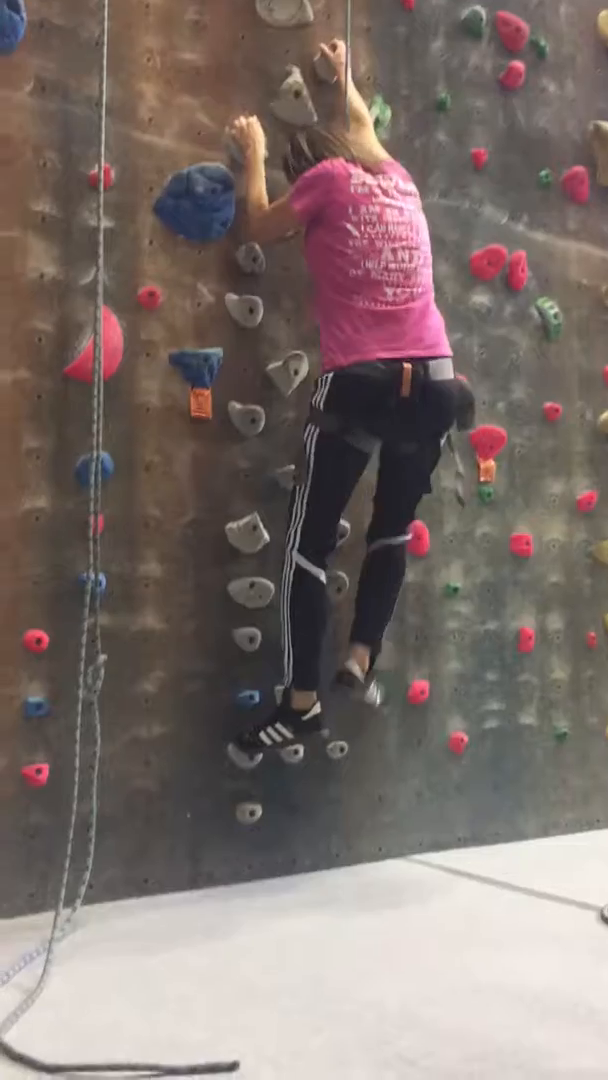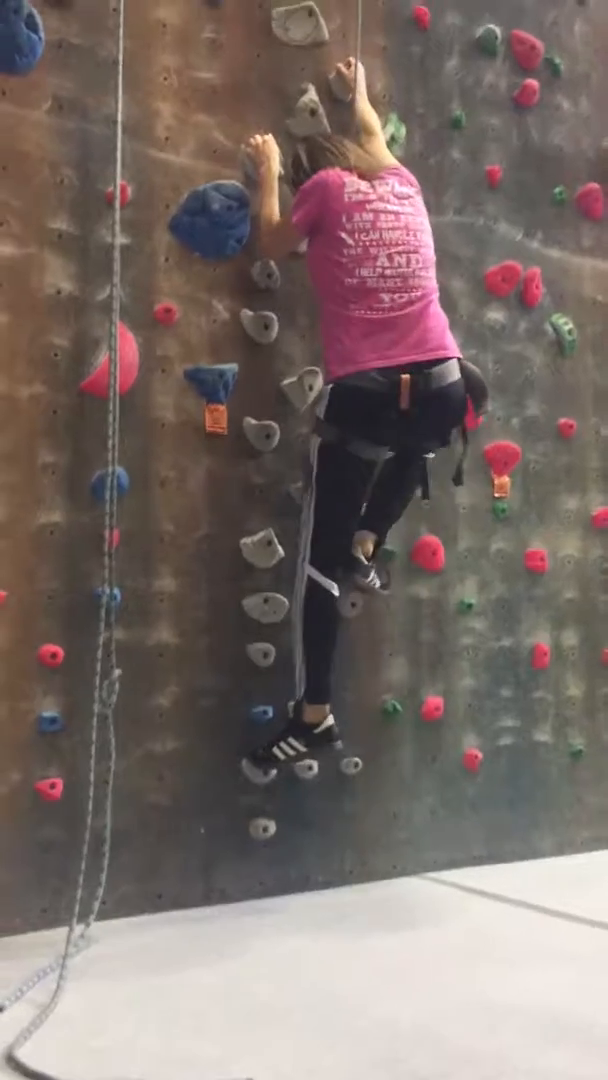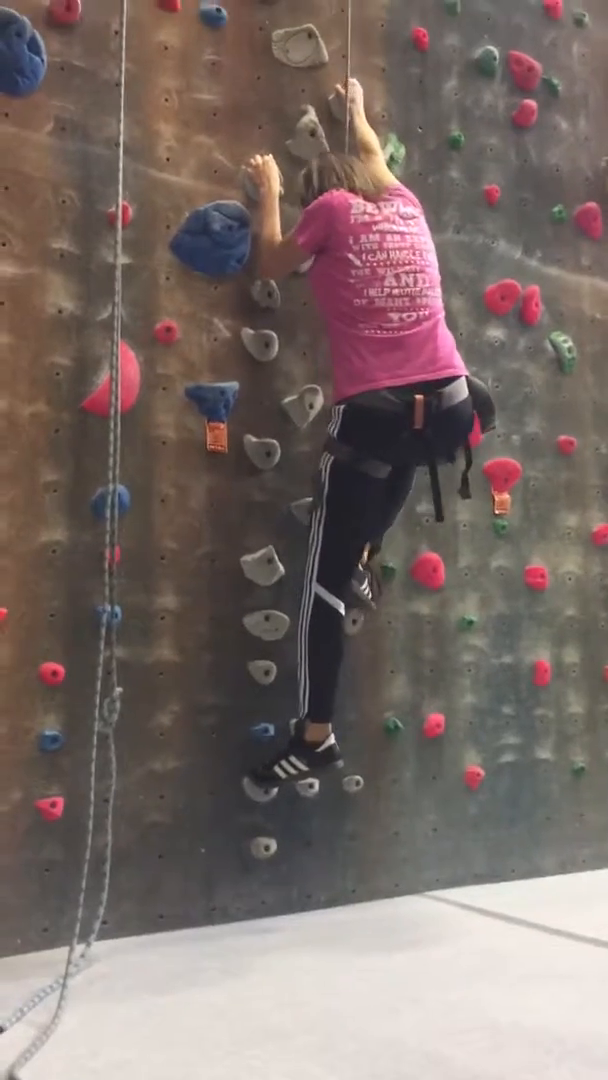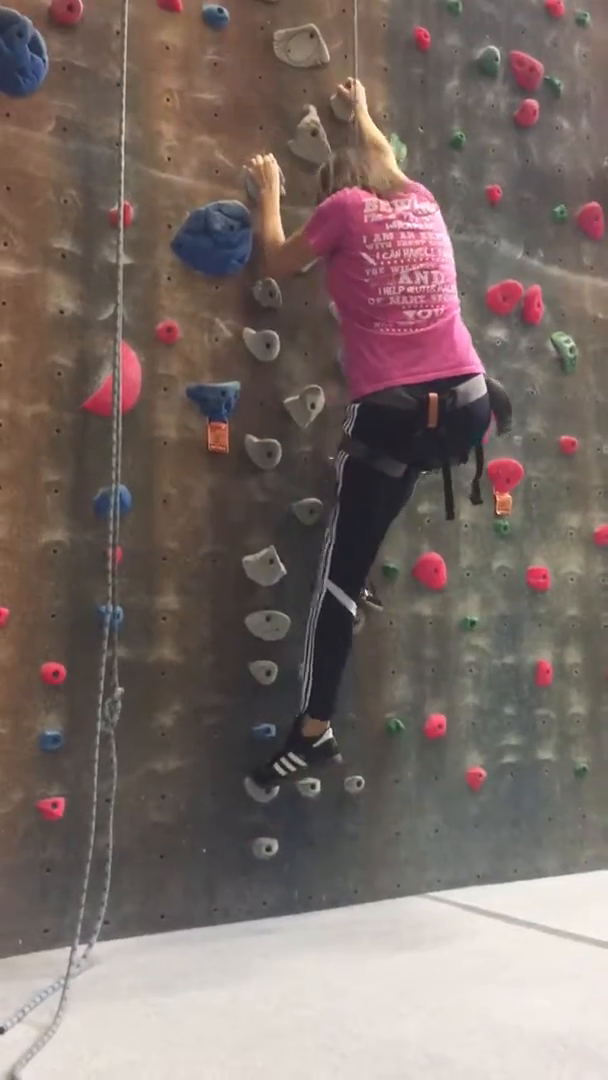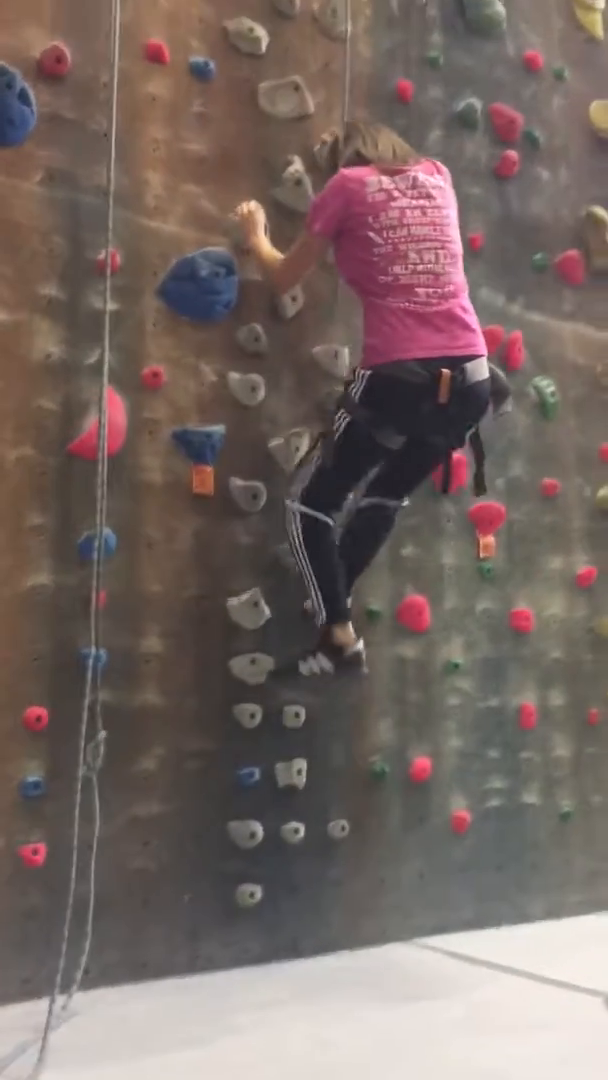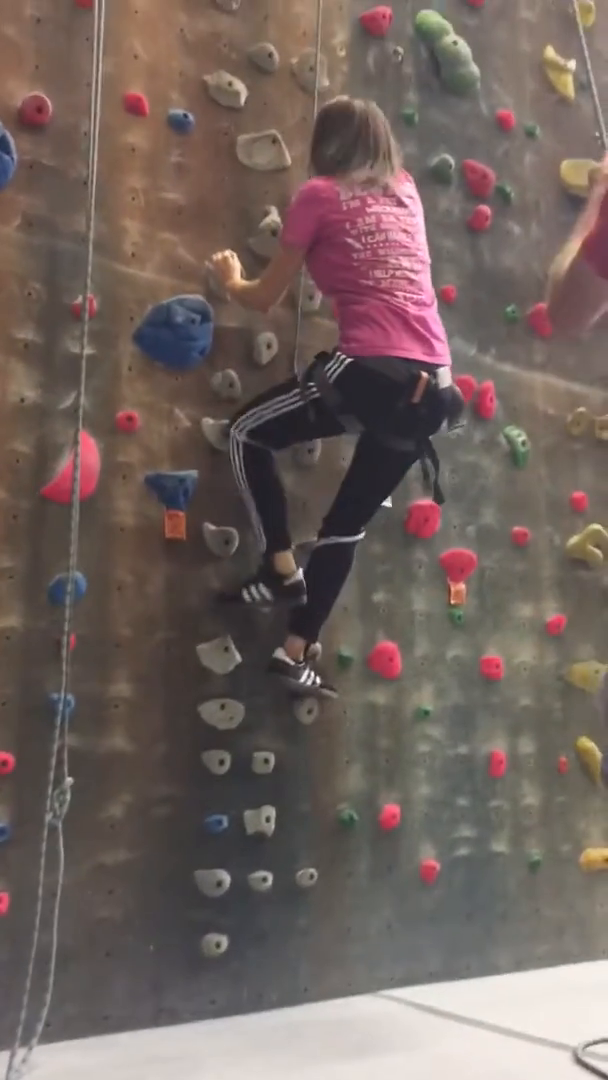
dt=0.4s
person 1, frame 1
left shoulder: (330, 179)
right shoulder: (400, 181)
left elbow: (260, 226)
right elbow: (362, 126)
left wrist: (254, 152)
right wrist: (344, 75)
left hip: (360, 384)
right hip: (432, 382)
left knee: (307, 546)
right knee: (393, 532)
left ankle: (300, 705)
right ankle: (361, 663)
person 1, frame 2
left shoulder: (325, 186)
right shoulder: (403, 183)
left elbow: (271, 243)
right elbow: (373, 136)
left wrist: (268, 171)
right wrist: (359, 88)
left hip: (363, 393)
right hip: (439, 386)
left knee: (318, 559)
right knee: (417, 444)
left ankle: (313, 717)
right ankle: (367, 545)
person 1, frame 3
left shoulder: (333, 208)
right shoulder: (406, 204)
left elbow: (272, 263)
right elbow: (373, 156)
left wrist: (269, 191)
right wrist: (356, 107)
left hip: (373, 412)
right hip: (448, 406)
left knee: (323, 579)
left ankle: (314, 736)
right ankle: (364, 559)
person 1, frame 4
left shoulder: (345, 205)
right shoulder: (422, 202)
left elbow: (278, 263)
right elbow: (382, 156)
left wrist: (269, 193)
right wrist: (361, 111)
left hip: (390, 410)
right hip: (465, 402)
left knee: (337, 576)
right knee: (399, 465)
left ankle: (312, 730)
right ankle: (361, 574)
person 1, frame 5
left shoulder: (347, 184)
right shoulder: (436, 177)
left elbow: (282, 277)
left wrist: (254, 237)
right wrist: (352, 138)
left hip: (399, 378)
right hip: (470, 379)
left knee: (308, 502)
right knee: (386, 495)
left ankle: (339, 638)
right ankle: (333, 603)
person 1, frame 6
left shoulder: (319, 194)
right shoulder: (404, 189)
left elbow: (266, 297)
left wrist: (231, 280)
left hip: (369, 371)
right hip: (431, 383)
left knee: (248, 434)
right knee: (347, 524)
left ankle: (282, 568)
right ankle: (299, 650)
